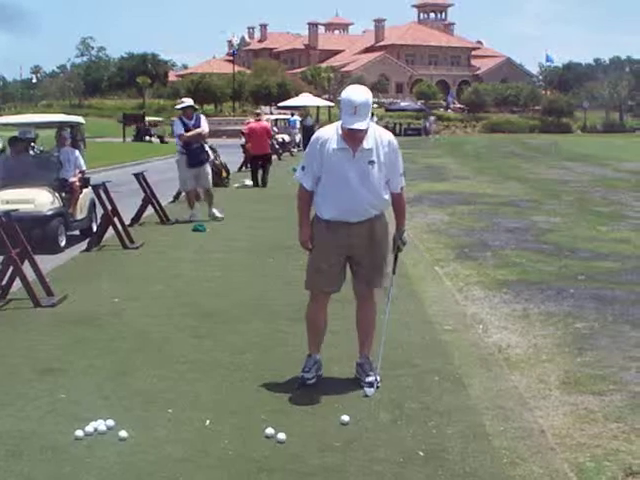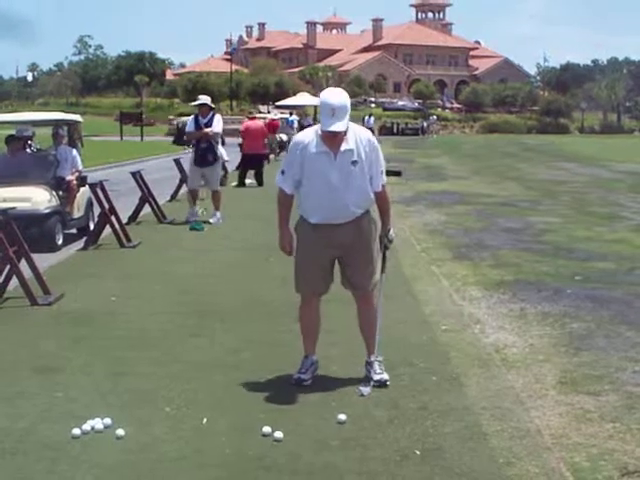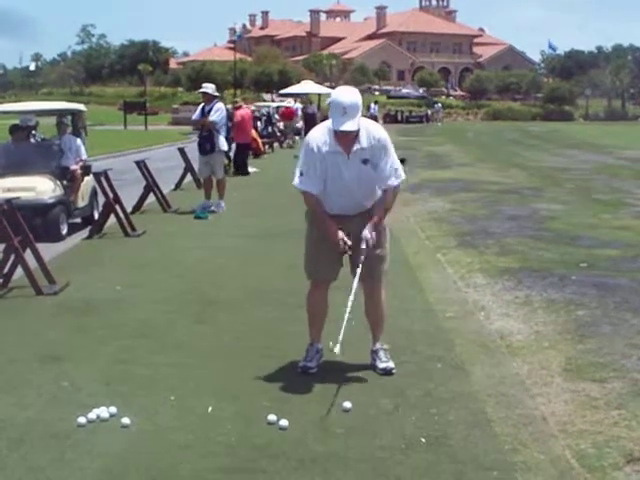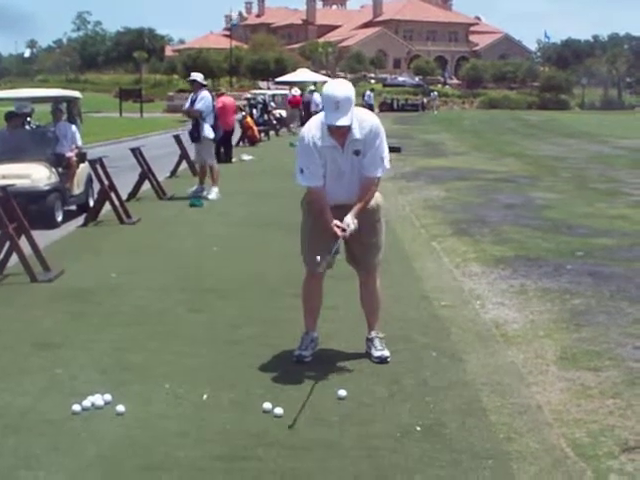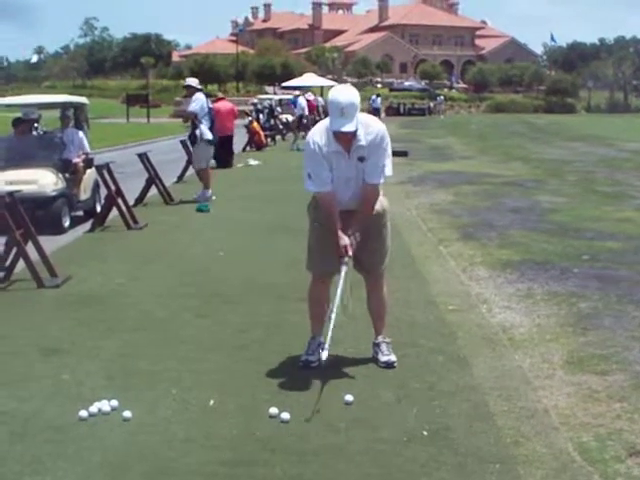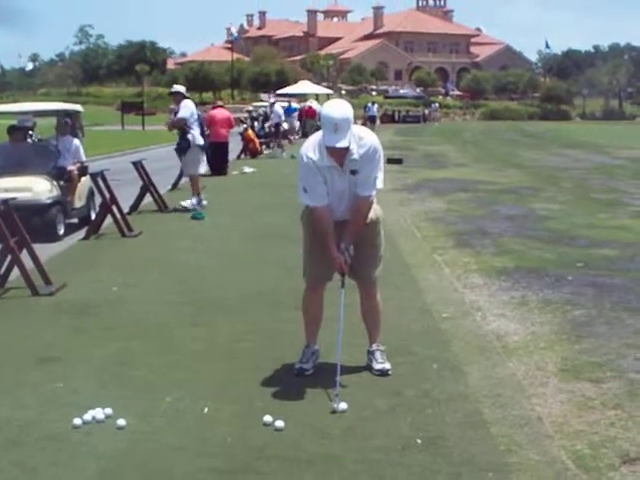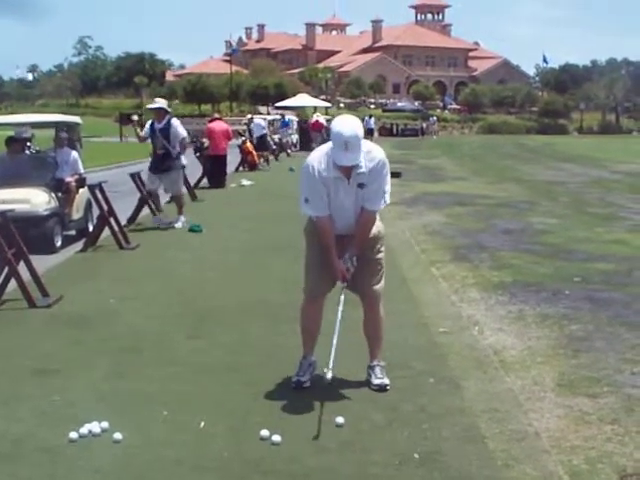
dt=0.7s
person 1, frame 1
left shoulder: (386, 142)
right shoulder: (321, 139)
left elbow: (396, 190)
right elbow: (306, 187)
left wrist: (400, 228)
right wrist: (304, 225)
left hip: (370, 229)
right hip: (328, 228)
left knee: (366, 297)
right knee: (318, 296)
left ankle: (364, 360)
right ankle: (313, 358)
person 1, frame 2
left shoulder: (366, 141)
right shoulder: (302, 143)
left elbow: (379, 188)
right elbow: (286, 190)
left wrist: (386, 226)
right wrist: (283, 229)
left hip: (358, 228)
right hip: (314, 230)
left knee: (365, 295)
right knee: (309, 297)
left ankle: (373, 359)
right ankle: (309, 359)
person 1, frame 3
left shoulder: (377, 136)
right shoulder: (315, 140)
left elbow: (390, 187)
right elbow: (310, 192)
left wrist: (373, 225)
right wrist: (331, 229)
left hip: (367, 216)
right hip: (327, 219)
left knee: (373, 284)
right knee: (319, 283)
left ankle: (378, 347)
right ankle: (314, 346)
person 1, frame 4
left shoulder: (370, 126)
right shoulder: (309, 134)
left elbow: (374, 176)
right elbow: (313, 187)
left wrist: (353, 215)
right wrist: (330, 222)
left hip: (362, 205)
right hip: (321, 207)
left knee: (368, 271)
right knee: (314, 272)
left ankle: (373, 335)
right ankle: (309, 335)
person 1, frame 5
left shoulder: (376, 132)
right shoulder: (316, 140)
left elbow: (372, 187)
right elbow: (324, 193)
left wrist: (355, 229)
right wrist: (338, 233)
left hip: (368, 209)
right hip: (328, 210)
left knee: (375, 277)
right knee: (321, 277)
left ankle: (380, 340)
right ankle: (316, 340)
person 1, frame 6
left shoulder: (369, 144)
right shoulder: (310, 153)
left elbow: (364, 199)
right elbow: (320, 207)
left wrist: (348, 242)
right wrist: (333, 250)
left hip: (362, 218)
right hip: (322, 219)
left knee: (368, 284)
right knee: (314, 284)
left ankle: (375, 348)
right ankle: (310, 348)
person 1, frame 7
left shoulder: (376, 159)
right shoulder: (315, 164)
left elbow: (370, 211)
right elbow: (322, 217)
left wrist: (353, 253)
right wrist: (335, 259)
left hip: (365, 232)
right hip: (324, 232)
left knee: (372, 298)
right knee: (313, 296)
left ankle: (375, 363)
right ankle: (307, 360)
person 2, frame 1
left shoulder: (201, 118)
right shoulder: (178, 121)
left elbow: (204, 135)
right elbow: (182, 137)
left wrist: (191, 134)
right wrist: (197, 131)
left hip: (202, 155)
right hip: (186, 158)
left knee: (207, 186)
right knee: (189, 188)
left ankle: (211, 210)
right ankle: (193, 212)
person 2, frame 2
left shoulder: (216, 117)
right shoulder: (193, 119)
left elbow: (213, 135)
right elbow: (188, 135)
left wrist: (198, 133)
right wrist: (205, 131)
left hip: (212, 157)
right hip: (197, 156)
left knee: (215, 187)
right knee: (192, 186)
left ankle: (217, 214)
right ankle: (193, 209)
person 2, frame 3
left shoulder: (219, 106)
right shoulder: (202, 106)
left elbow: (210, 124)
right elbow: (194, 122)
left wrist: (201, 121)
right wrist: (205, 120)
left hip: (216, 145)
right hip: (204, 145)
left knee: (219, 175)
right knee: (205, 175)
left ankle: (220, 202)
right ankle: (207, 202)
person 2, frame 4
left shoulder: (204, 95)
right shoulder: (193, 96)
left elbow: (196, 113)
right elbow: (186, 111)
left wrist: (189, 111)
right wrist: (191, 111)
left hip: (206, 132)
right hip: (198, 133)
left knee: (210, 161)
right knee: (201, 162)
left ankle: (215, 189)
right ankle: (201, 186)
person 2, frame 5
left shoulder: (198, 97)
right shoulder: (195, 99)
left elbow: (190, 114)
right elbow: (186, 118)
left wrist: (185, 115)
right wrist: (186, 116)
left hip: (203, 136)
right hip: (199, 136)
left knee: (203, 165)
right knee: (200, 166)
left ankle: (207, 192)
right ankle: (205, 191)
person 2, frame 6
left shoulder: (187, 103)
right shoulder: (178, 108)
left elbow: (180, 121)
right elbow: (171, 127)
left wrist: (172, 123)
right wrist: (173, 124)
left hip: (193, 142)
right hip: (185, 143)
left knee: (192, 171)
right knee: (191, 171)
left ankle: (194, 199)
right ankle: (199, 198)
person 2, frame 7
left shoulder: (173, 122)
right shoulder: (151, 124)
left elbow: (184, 141)
right elbow: (142, 138)
left wrist: (177, 158)
right wrist: (135, 127)
left hip: (172, 160)
right hip: (157, 161)
left knee: (176, 191)
right knee: (151, 189)
left ankle: (181, 217)
right ankle: (160, 214)
